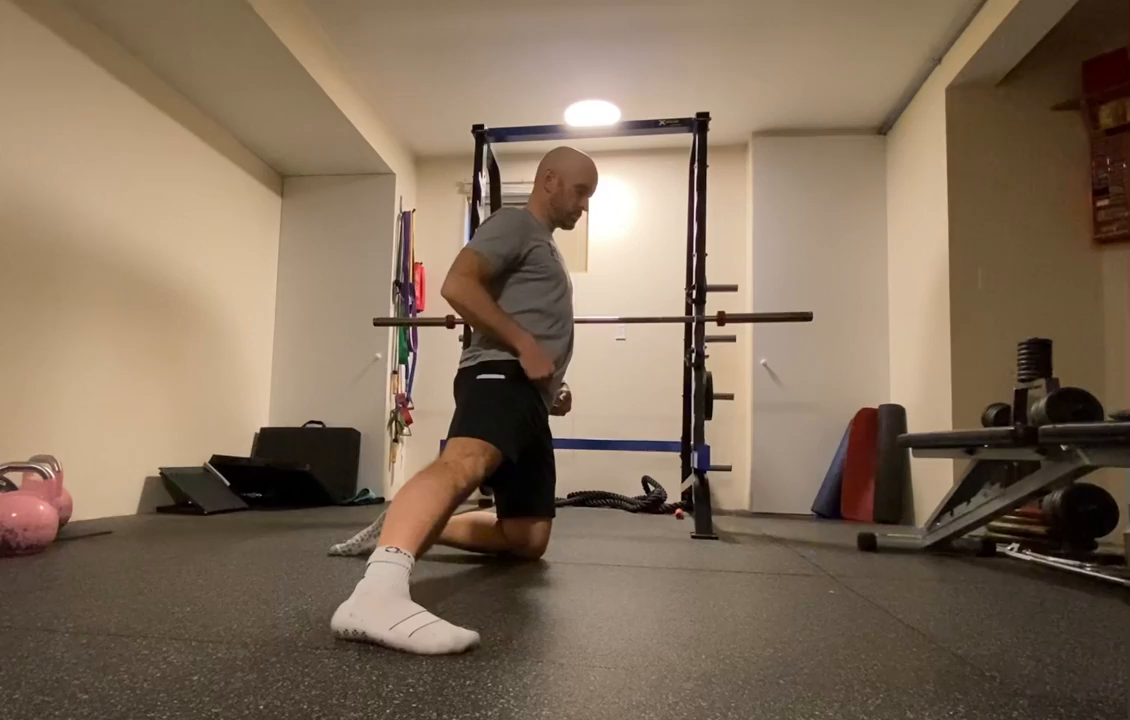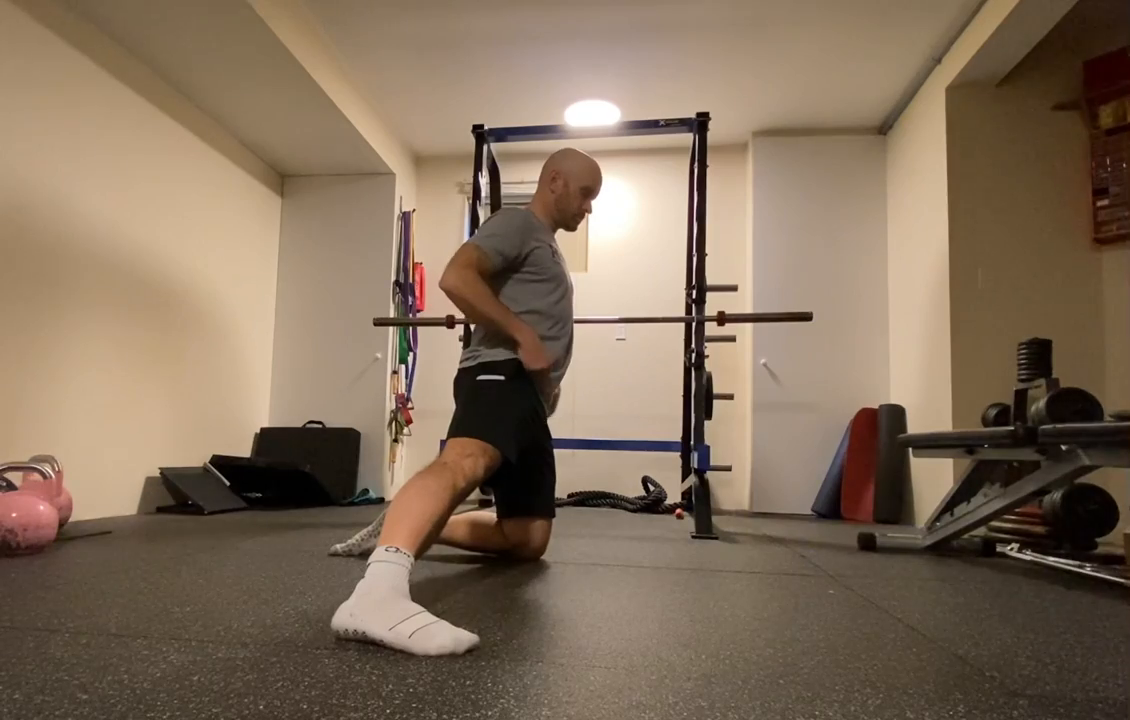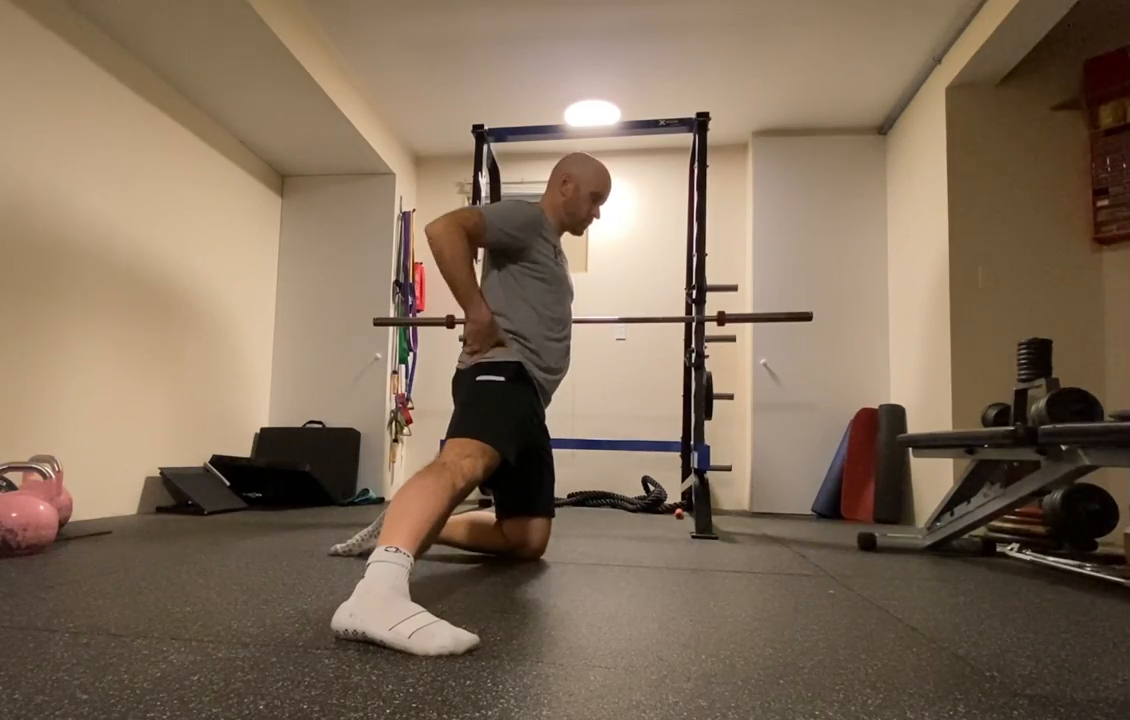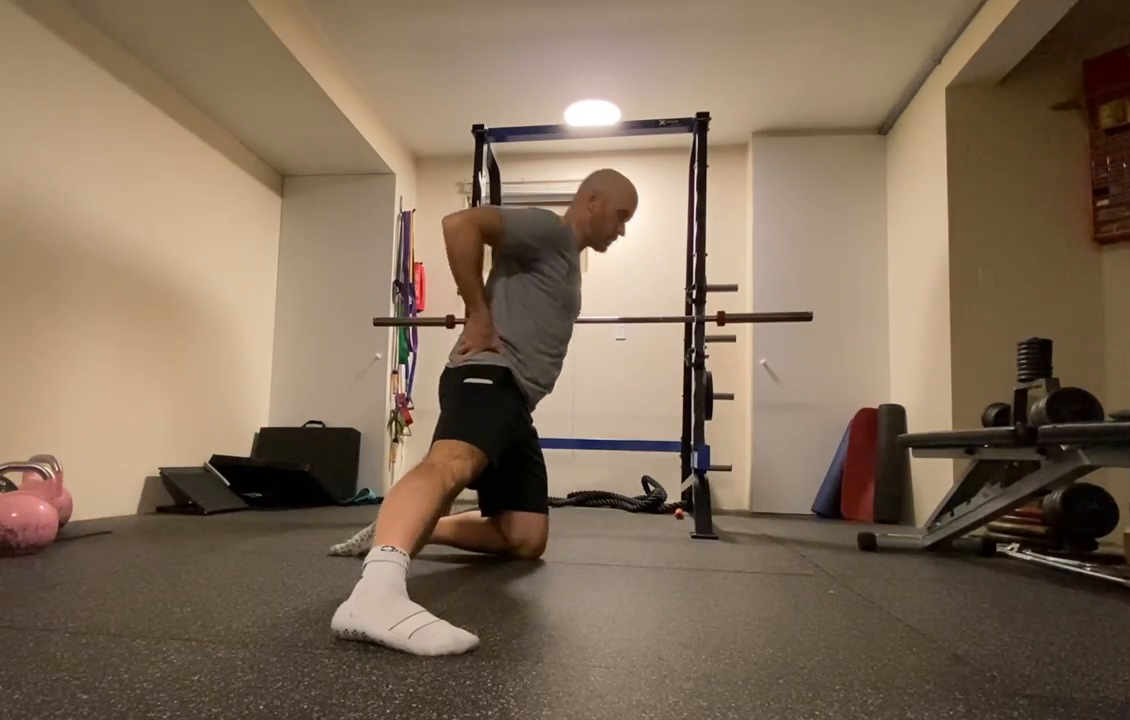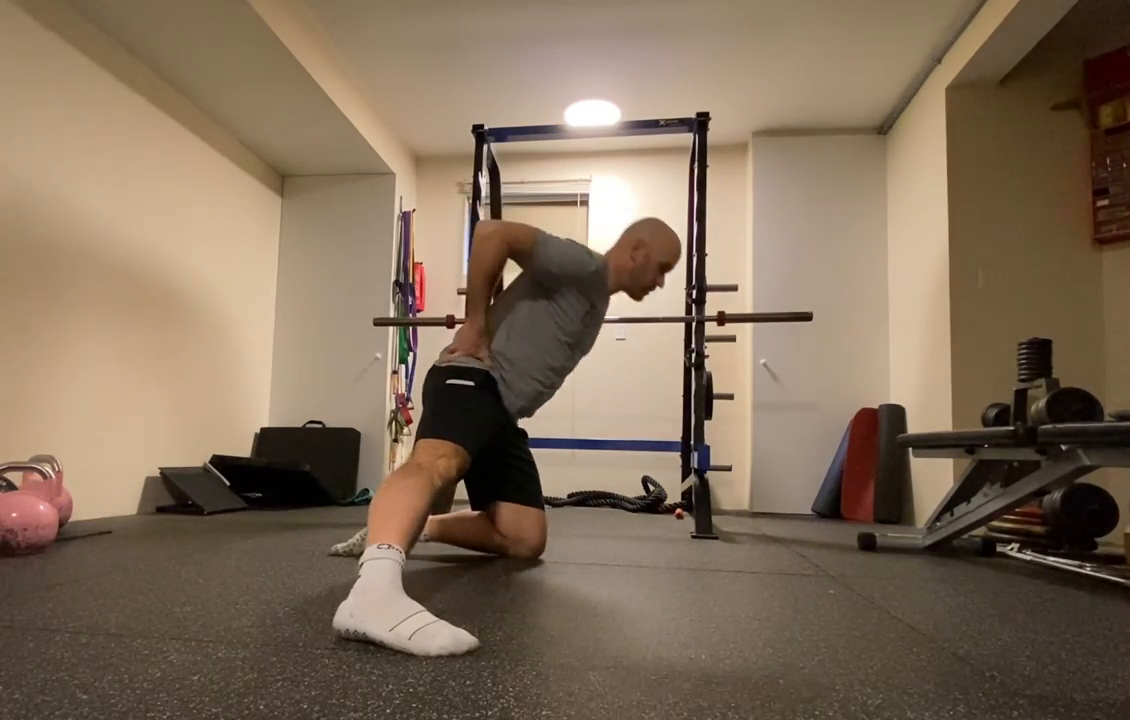
dt=0.4s
person 1, frame 1
left shoulder: (544, 244)
right shoulder: (515, 224)
right elbow: (458, 284)
left wrist: (553, 385)
right wrist: (524, 345)
left hip: (529, 395)
right hip: (501, 377)
left knee: (527, 541)
right knee: (464, 463)
left ankle: (409, 530)
right ankle: (378, 589)
person 1, frame 2
left shoulder: (546, 244)
right shoulder: (519, 224)
right elbow: (457, 275)
left wrist: (548, 385)
right wrist: (521, 333)
left hip: (528, 395)
right hip: (501, 377)
left knee: (528, 540)
right knee: (464, 464)
left ankle: (411, 530)
right ankle: (378, 590)
person 1, frame 3
left shoulder: (550, 246)
right shoulder: (527, 219)
right elbow: (443, 228)
right wrist: (477, 311)
left hip: (528, 396)
right hip: (501, 375)
left knee: (528, 540)
right knee: (462, 464)
left ankle: (409, 529)
right ankle: (378, 590)
person 1, frame 4
left shoulder: (568, 257)
right shoulder: (549, 231)
right elbow: (460, 223)
right wrist: (478, 316)
left hip: (516, 402)
right hip: (488, 378)
left knee: (526, 540)
right knee: (451, 465)
left ankle: (407, 529)
right ankle: (375, 589)
person 1, frame 5
left shoulder: (598, 298)
right shoulder: (583, 267)
right elbow: (492, 232)
right wrist: (476, 324)
left hip: (504, 411)
right hip: (472, 380)
left knee: (525, 539)
right knee: (435, 464)
left ankle: (412, 528)
right ankle: (373, 589)
